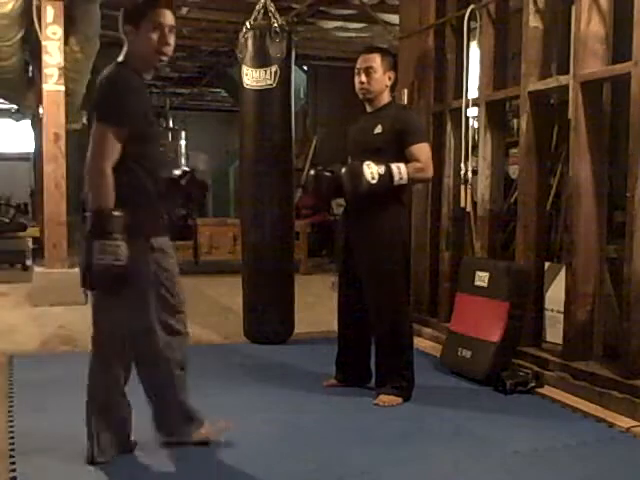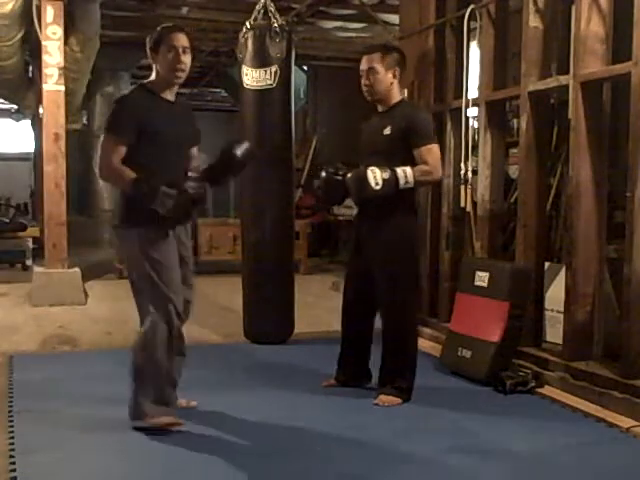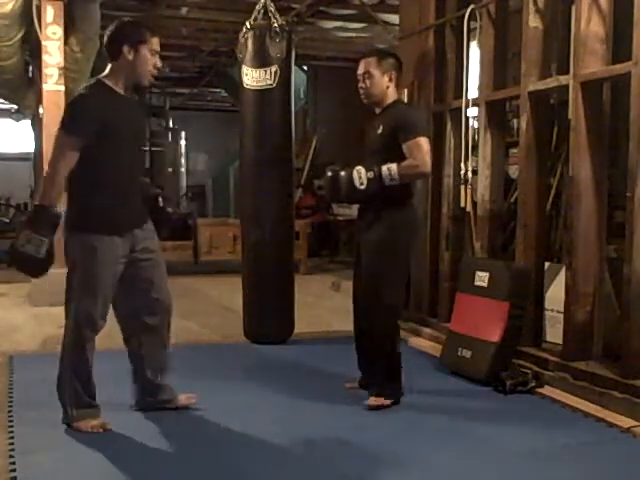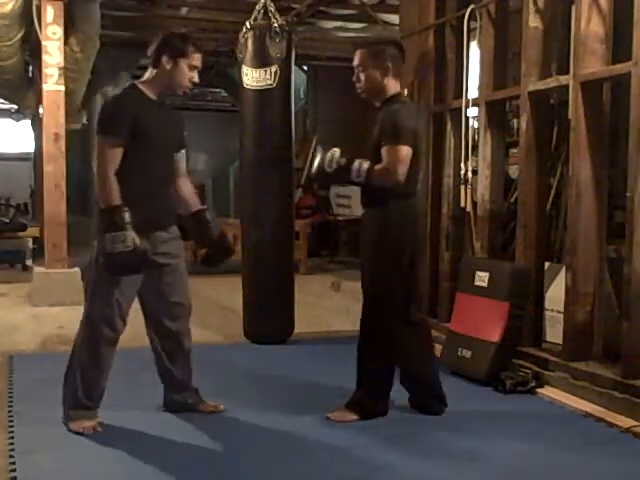
dt=1s
person 1, frame 1
left shoulder: (121, 84)
right shoulder: (124, 86)
right elbow: (100, 165)
left wrist: (170, 183)
right wrist: (105, 232)
left hip: (120, 234)
right hip: (136, 236)
left knee: (113, 342)
right knee: (162, 333)
left ankle: (106, 440)
right ankle: (179, 424)
person 1, frame 2
left shoulder: (185, 113)
right shoulder: (132, 105)
right elbow: (108, 167)
left wrist: (216, 171)
right wrist: (149, 192)
left hip: (177, 224)
right hip: (143, 225)
left knee: (176, 310)
right knee: (163, 312)
left ankle: (161, 391)
right ankle: (147, 404)
person 1, frame 3
left shoulder: (133, 105)
right shoulder: (89, 102)
right elbow: (59, 169)
left wrist: (150, 197)
right wrist: (43, 222)
left hip: (138, 227)
right hip: (96, 233)
left knee: (155, 308)
right knee: (86, 321)
left ankle: (154, 391)
right ankle: (80, 407)
person 1, frame 4
left shoulder: (172, 118)
right shoulder: (123, 106)
right elbow: (105, 172)
left wrist: (204, 221)
right wrist: (119, 226)
left hip: (165, 233)
right hip: (124, 234)
left knee: (175, 315)
right knee: (103, 320)
left ankle: (181, 394)
right ankle: (80, 407)
person 2, frame 1
left shoulder: (403, 119)
right shoulder: (357, 125)
left elbow: (425, 168)
left wrist: (385, 172)
right wrist: (334, 182)
left hip: (387, 221)
right hip: (355, 219)
left knee: (389, 303)
right knee: (351, 300)
left ankle: (397, 383)
right ankle: (351, 371)
person 2, frame 2
left shoulder: (413, 118)
right shoulder: (371, 124)
left elbow: (432, 171)
left wrist: (389, 177)
right wrist: (347, 183)
left hip: (397, 223)
right hip: (367, 221)
left knee: (397, 304)
right knee: (356, 300)
left ankle: (397, 384)
right ankle: (352, 371)
person 2, frame 3
left shoulder: (406, 116)
right shoulder: (376, 122)
left elbow: (422, 165)
left wrist: (375, 176)
right wrist: (351, 182)
left hip: (393, 220)
right hip: (370, 218)
left knee: (381, 302)
right knee: (364, 300)
left ankle: (388, 386)
right ankle: (373, 376)
person 2, frame 4
left shoulder: (396, 114)
right shoulder: (394, 112)
left elbow: (394, 173)
left wrist: (345, 168)
right wrist: (347, 166)
left hip: (391, 222)
right hip: (395, 221)
left knee: (380, 313)
right knee: (403, 313)
left ankle: (368, 401)
right ankle: (427, 394)
